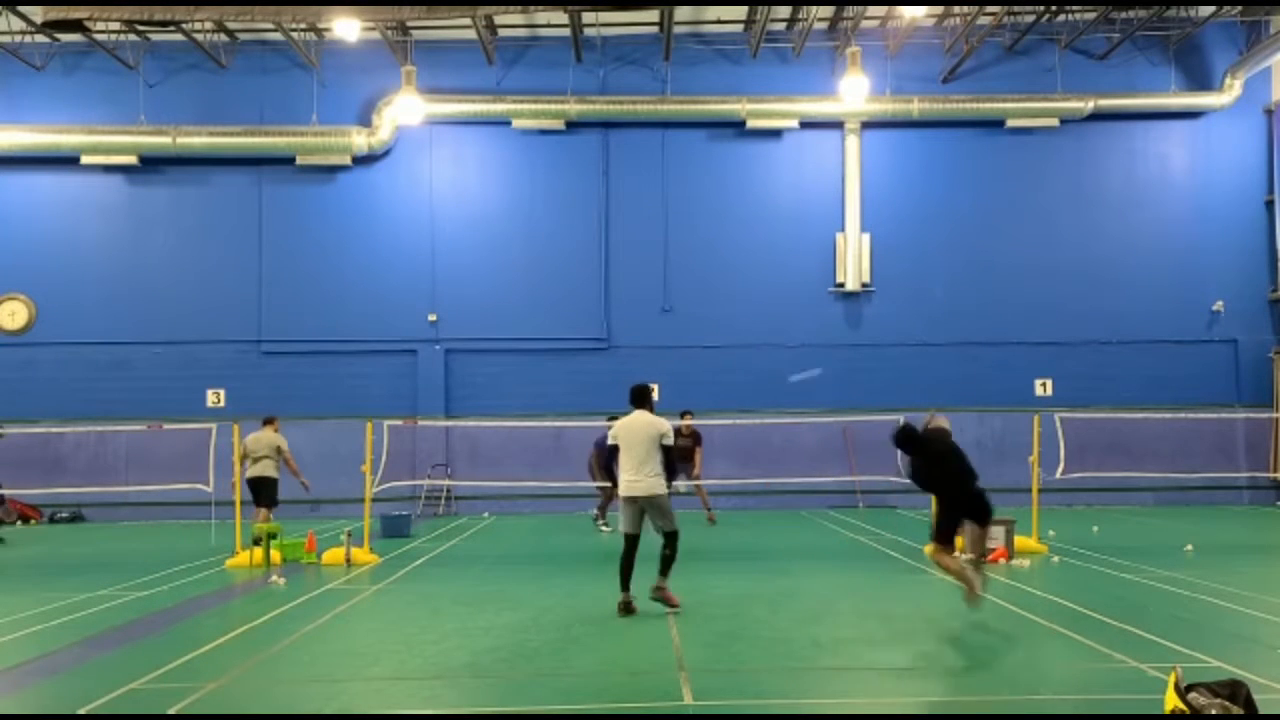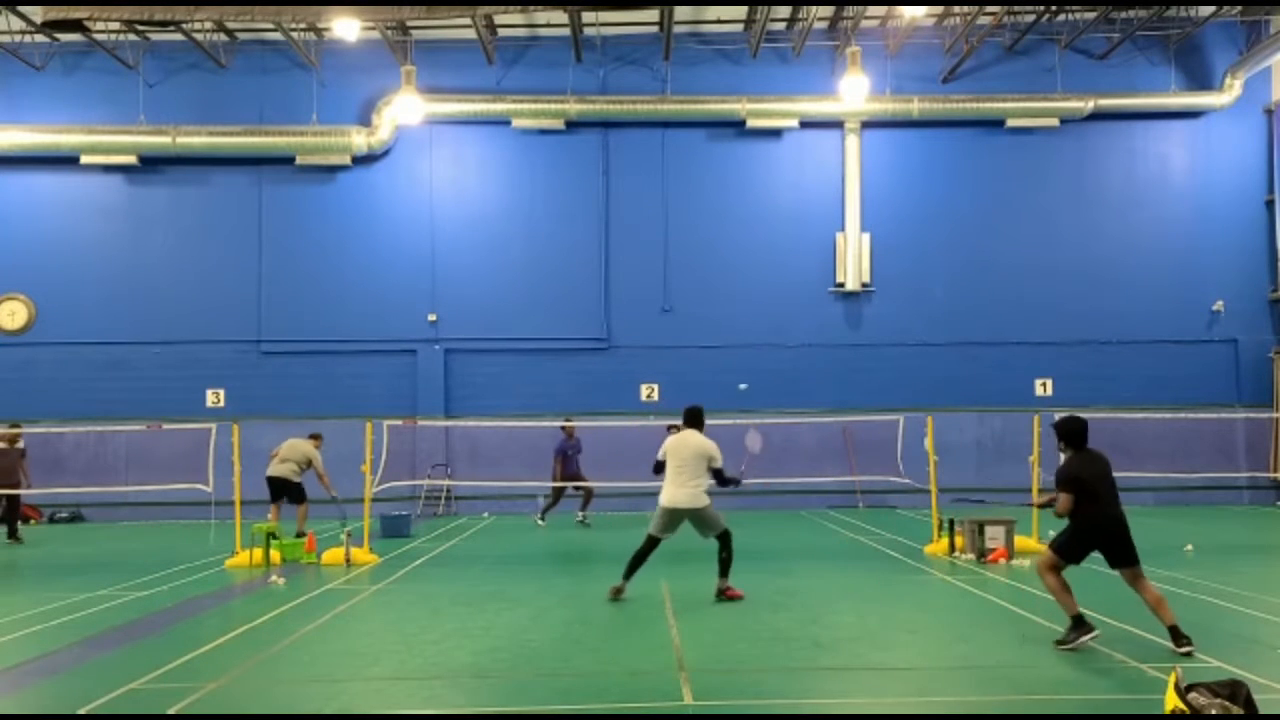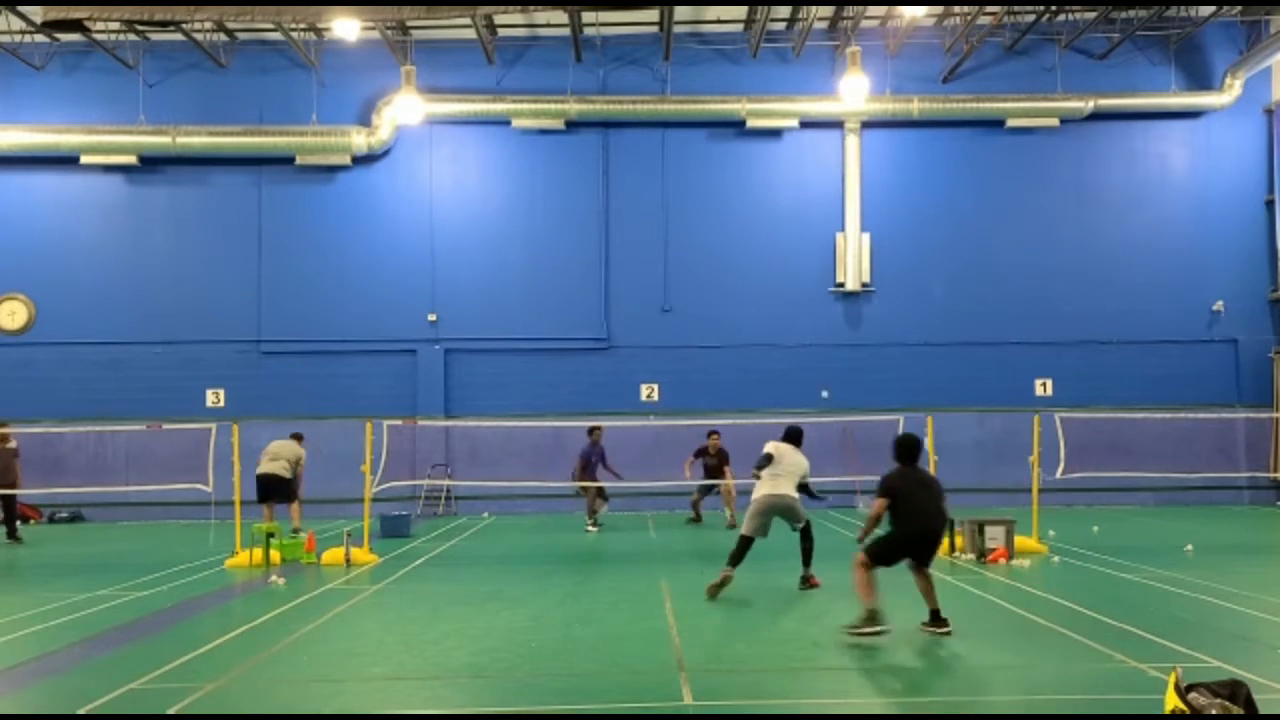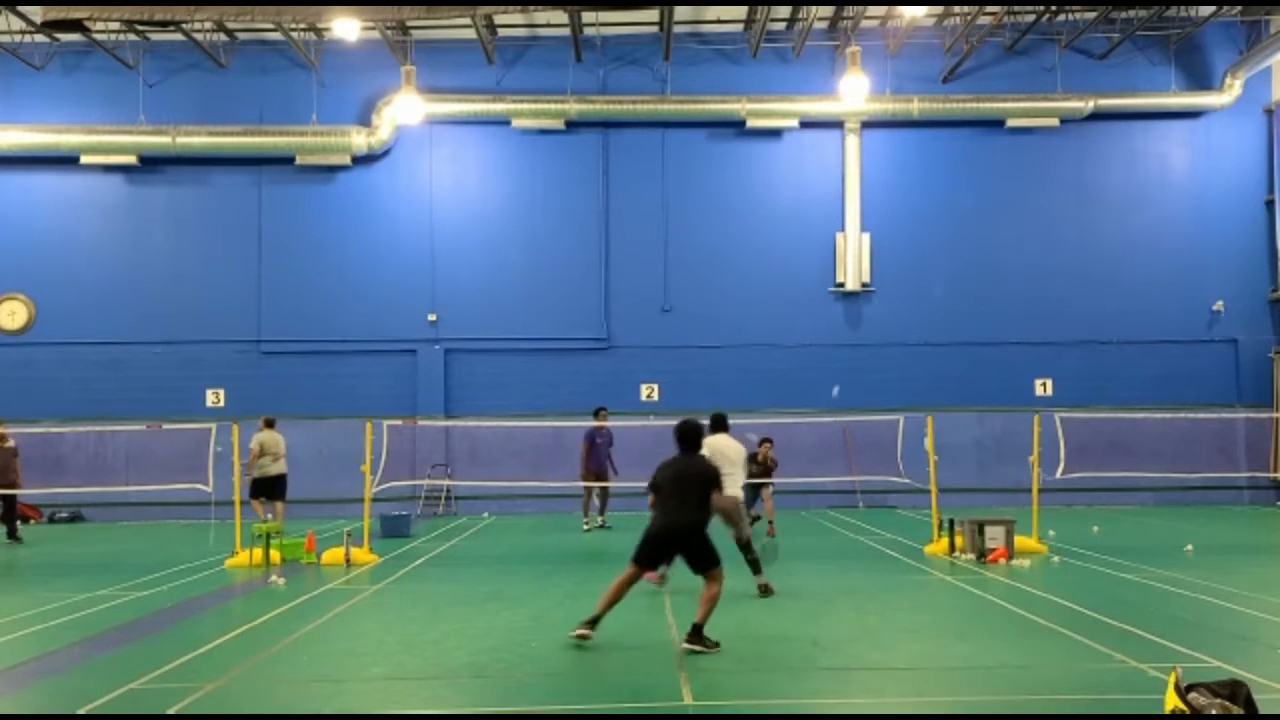
dt=0.7s
person 1, frame 1
left shoulder: (917, 470)
right shoulder: (938, 438)
left elbow: (931, 489)
right elbow: (942, 422)
right wrist: (935, 419)
left hip: (951, 503)
right hip: (973, 496)
left knee: (940, 554)
right knee: (981, 526)
left ankle: (972, 583)
right ankle: (977, 566)
person 1, frame 2
left shoulder: (1067, 469)
right shoulder: (1099, 458)
left elbow: (1063, 509)
left wrist: (1055, 505)
right wrist: (1054, 497)
left hip: (1085, 528)
right hip: (1116, 524)
left knee: (1046, 567)
right knee: (1139, 581)
left ankle: (1079, 624)
right ankle: (1178, 636)
person 1, frame 3
left shoulder: (891, 479)
right shoulder: (931, 480)
left elbow: (877, 512)
right elbow: (943, 515)
left wrist: (864, 533)
left hip: (906, 534)
right hip: (931, 535)
left knee: (861, 564)
right knee: (918, 569)
left ankle: (872, 617)
right ankle: (937, 619)
person 1, frame 4
left shoulder: (664, 468)
right shoulder: (708, 469)
left elbow: (652, 503)
right elbow: (718, 505)
left hip: (660, 528)
right hip: (689, 531)
left knee: (628, 577)
right knee: (715, 580)
left ankle: (590, 624)
right ankle: (695, 635)
person 2, frame 1
left shoulder: (618, 426)
right shoulder: (661, 425)
left elbow: (607, 462)
right elbow: (671, 461)
left wrist: (618, 483)
right wrist: (669, 480)
left hip: (627, 491)
right hip: (654, 490)
left knee: (630, 545)
right knee: (671, 536)
left ankle: (625, 599)
right ankle: (660, 585)
person 2, frame 2
left shoulder: (669, 441)
right shoulder: (710, 446)
left elbow: (656, 469)
right elbow: (721, 480)
right wrist: (735, 481)
left hip: (669, 501)
right hip: (696, 502)
left knee: (649, 545)
right knee: (725, 538)
left ankle: (621, 586)
right ankle: (723, 587)
person 2, frame 3
left shoulder: (774, 446)
right shoulder: (804, 462)
left elbow: (767, 459)
right elbow: (804, 488)
left wrist: (757, 469)
right wrist: (814, 495)
left hip: (763, 498)
right hip: (788, 499)
left knee: (744, 542)
right knee: (806, 530)
left ankle: (727, 574)
right ankle: (807, 577)
person 2, frame 4
left shoulder: (707, 443)
right shoulder: (740, 448)
right hip: (733, 498)
right knee: (744, 542)
left ankle: (662, 573)
right ankle: (762, 583)
